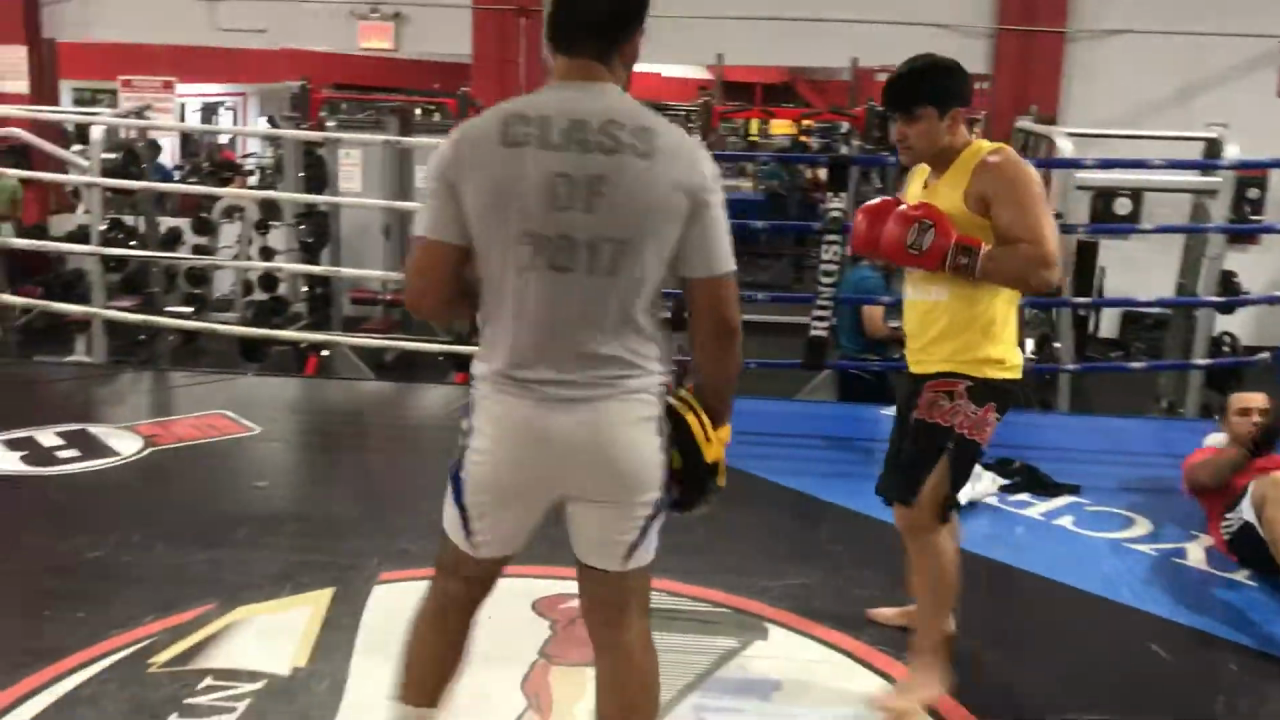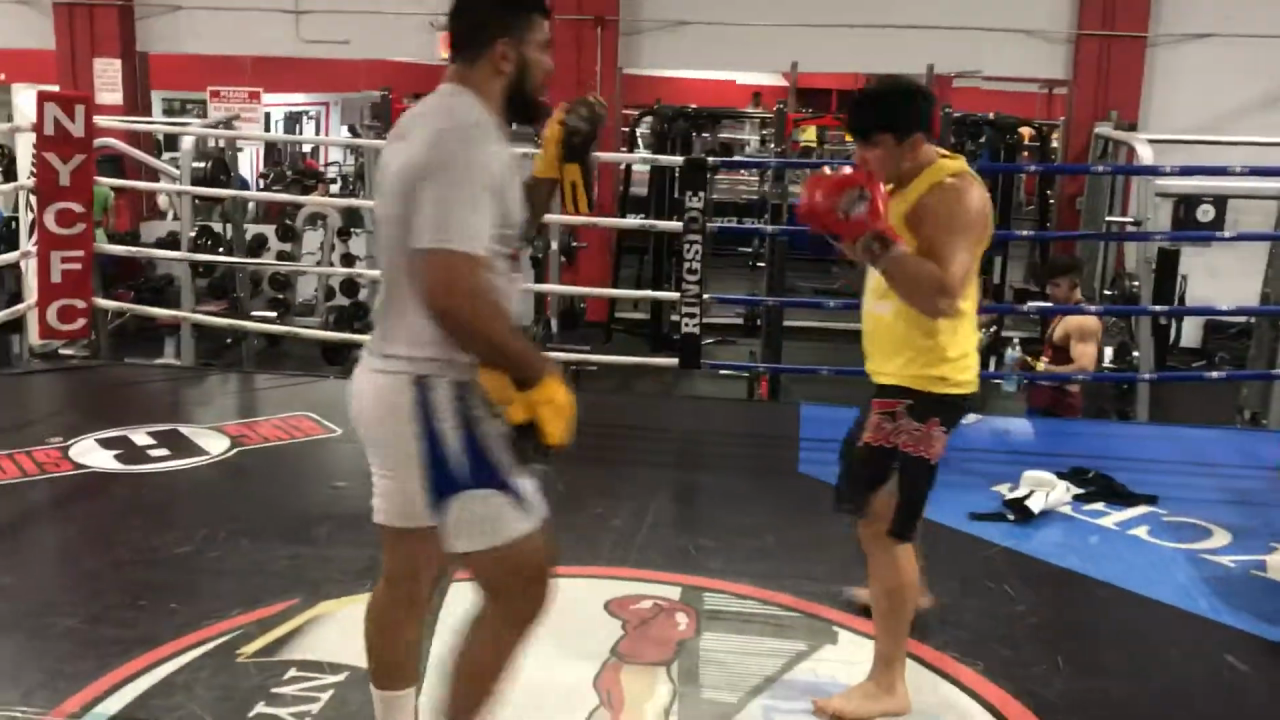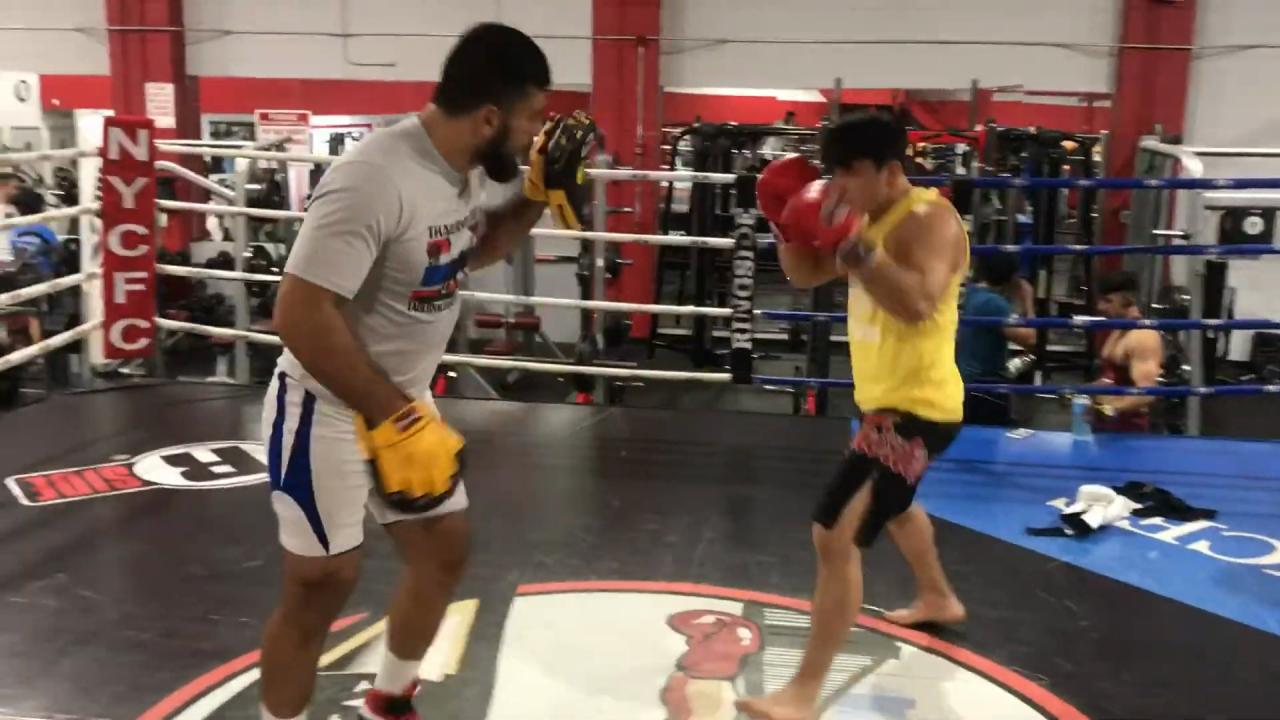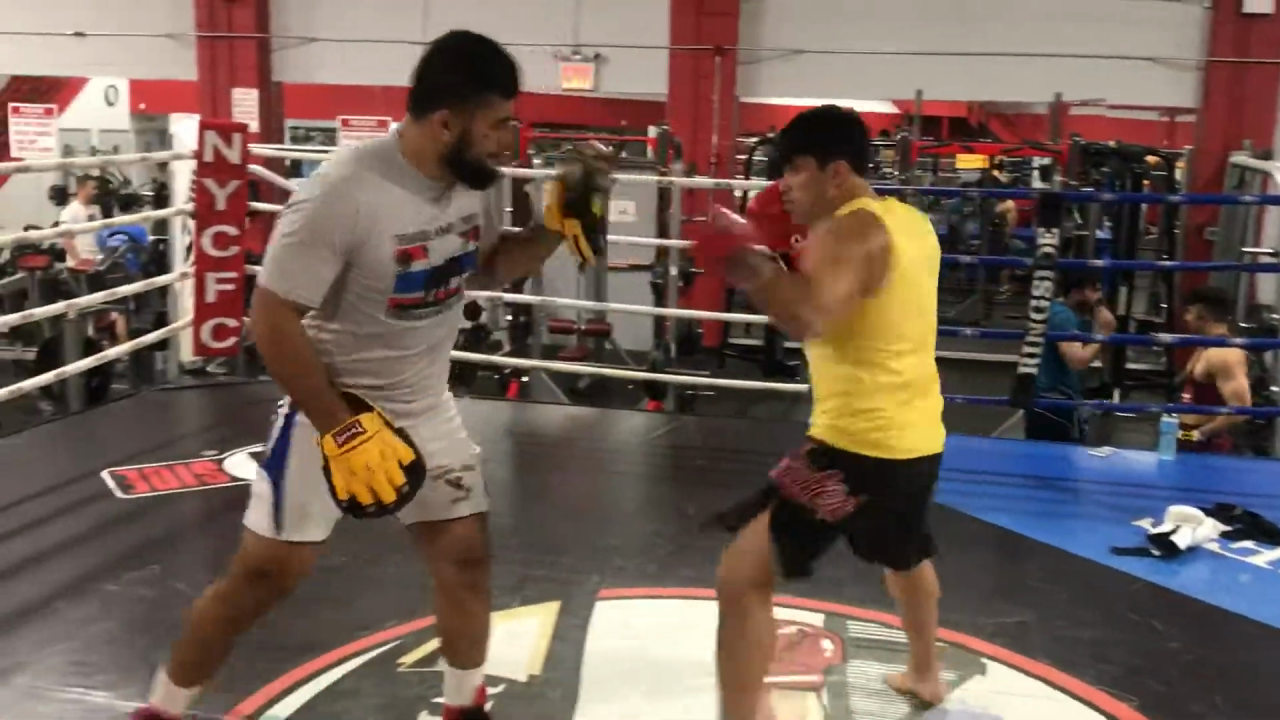
dt=0.4s
person 1, frame 1
left shoulder: (473, 143)
right shoulder: (683, 158)
left elbow: (425, 296)
right elbow: (719, 321)
right wrist: (711, 418)
left hip: (509, 417)
right hip: (626, 424)
left knee: (456, 587)
right knee: (621, 620)
person 1, frame 2
left shoulder: (426, 128)
right shoulder: (467, 138)
right elbow: (453, 289)
left wrist: (552, 171)
right wrist: (534, 376)
left hip: (392, 385)
right hip: (438, 396)
left knee: (409, 576)
right knee: (520, 587)
person 1, frame 3
left shoulder: (458, 170)
right shoulder: (373, 182)
left elbow: (481, 246)
right elbow: (301, 314)
left wrist: (541, 191)
right wrist: (394, 419)
left hip: (397, 405)
right hip: (324, 412)
left knee: (442, 553)
right knee: (318, 592)
person 1, frame 4
left shoulder: (468, 183)
right shoulder: (340, 196)
left elbow: (490, 267)
right elbow: (272, 324)
left wrist: (554, 225)
right wrist: (343, 429)
left hip: (425, 408)
right hip: (327, 411)
left knee: (465, 558)
right knee: (262, 577)
person 2, frame 1
left shoulder: (1000, 172)
right shoulder: (918, 174)
left elbow: (1045, 267)
left wrist: (952, 254)
right wrist: (886, 239)
left hip: (974, 372)
right hip: (927, 364)
left knee: (921, 511)
right knee: (906, 496)
left ankle: (926, 662)
right ankle: (931, 609)
person 2, frame 2
left shoulder: (954, 193)
right shoulder: (899, 182)
left elbow: (939, 295)
right elbow: (892, 257)
left wrist: (872, 237)
left hip: (926, 383)
right hip: (897, 373)
left knee: (878, 525)
right knee: (868, 473)
right ankle: (904, 590)
person 2, frame 3
left shoulder: (930, 219)
right shoulder: (869, 216)
left elbow: (917, 304)
right elbow: (805, 274)
left wrist: (851, 245)
right wrist: (788, 224)
left hip: (915, 408)
right hip: (892, 400)
left knee: (835, 534)
right knee: (893, 504)
right ankle: (939, 599)
person 2, frame 4
left shoulder: (851, 234)
right shoulder: (907, 221)
left elbow: (810, 318)
left wrist: (743, 258)
left hip: (858, 448)
right hip: (916, 442)
left knee: (741, 578)
right knee: (903, 553)
right ankle: (924, 671)
